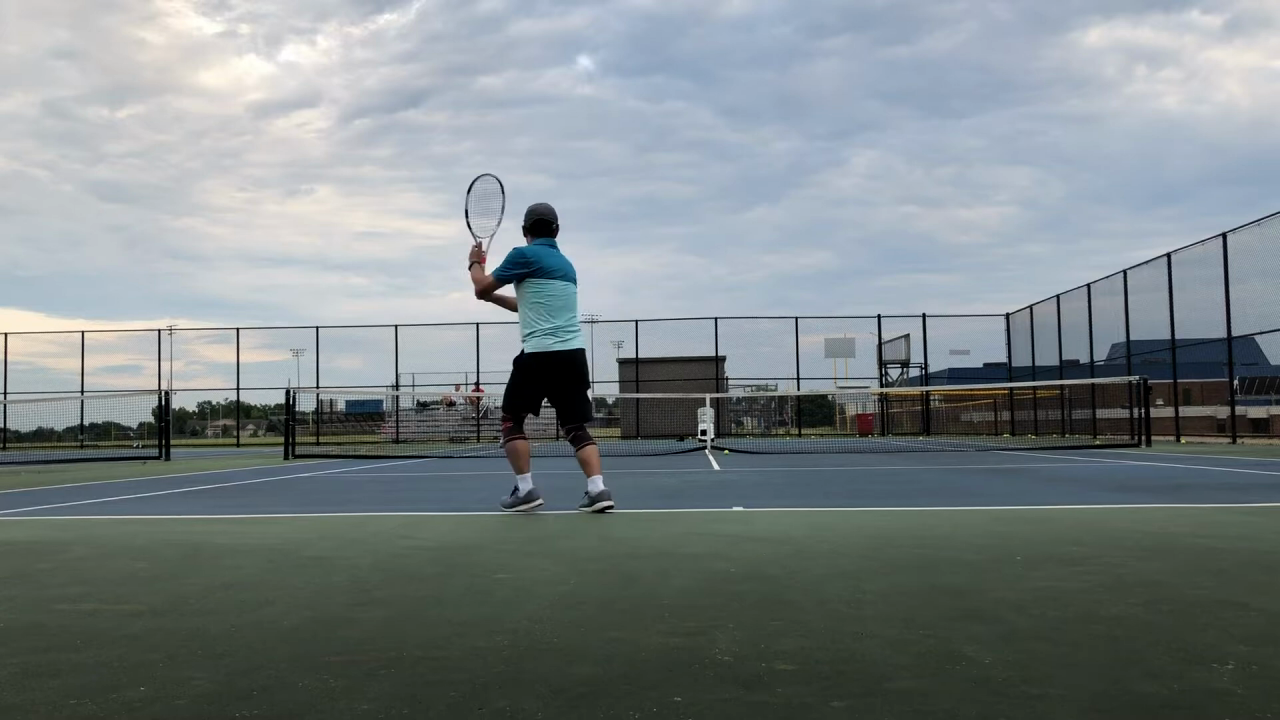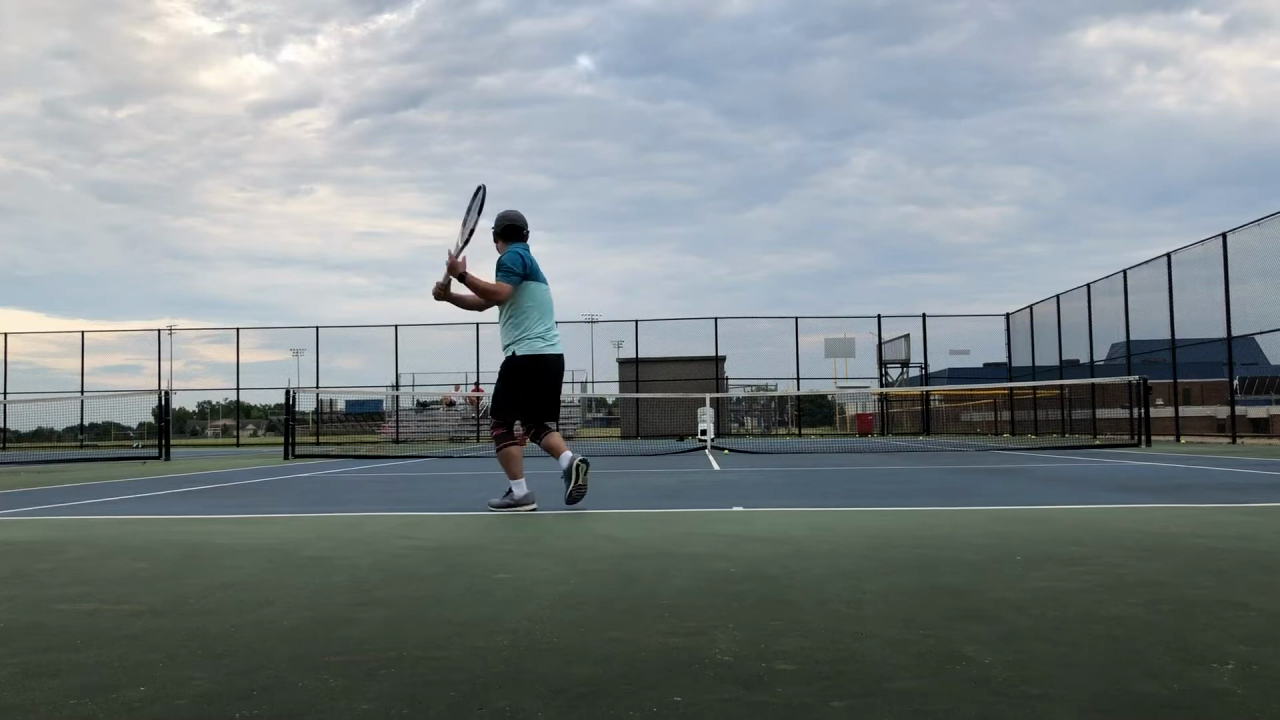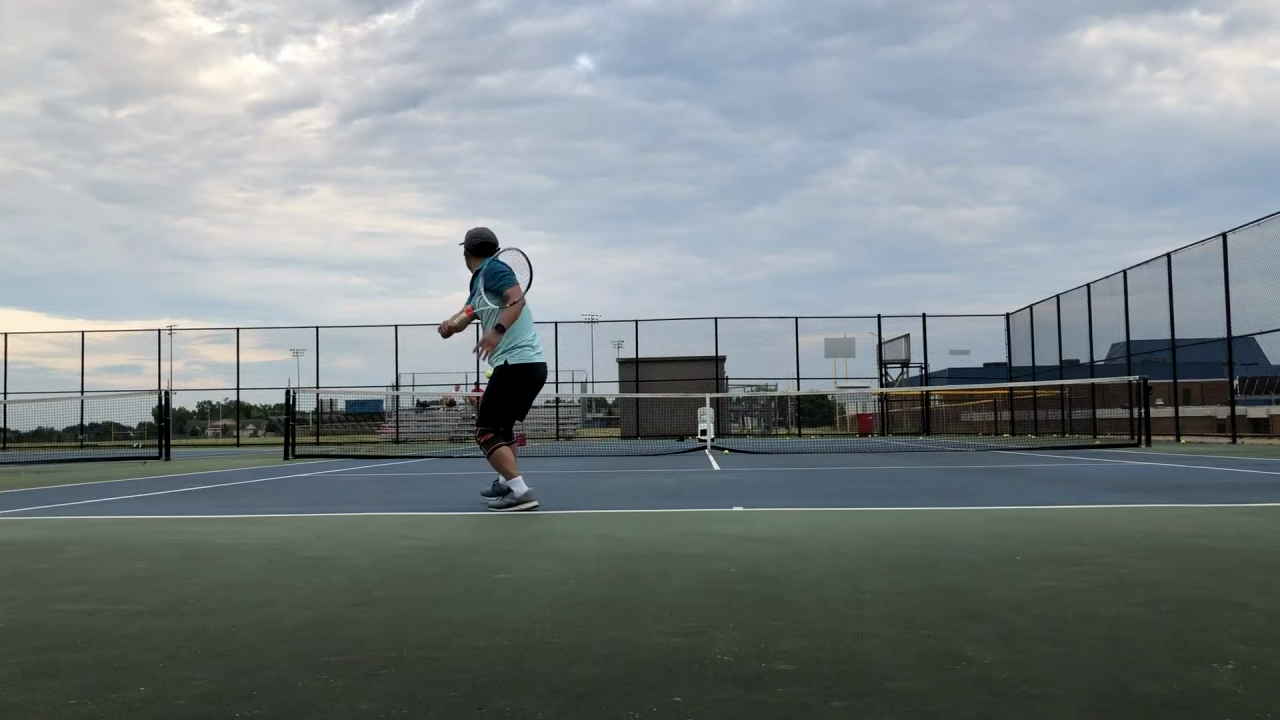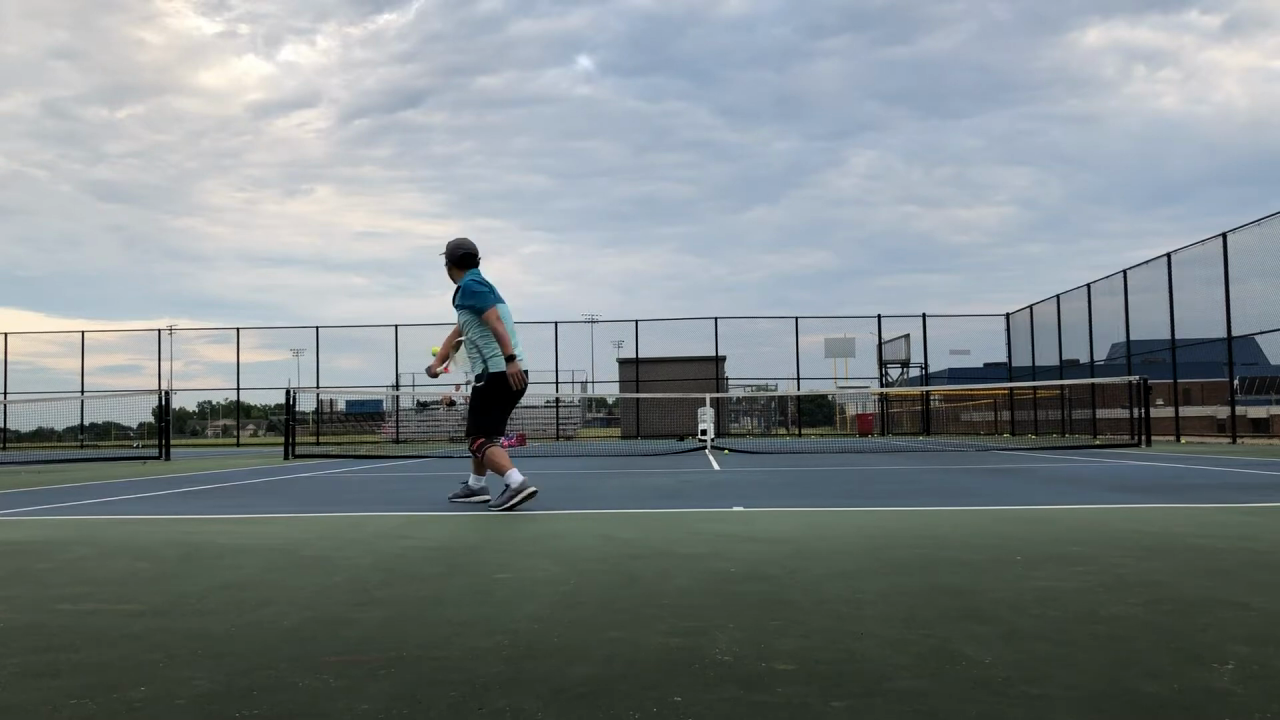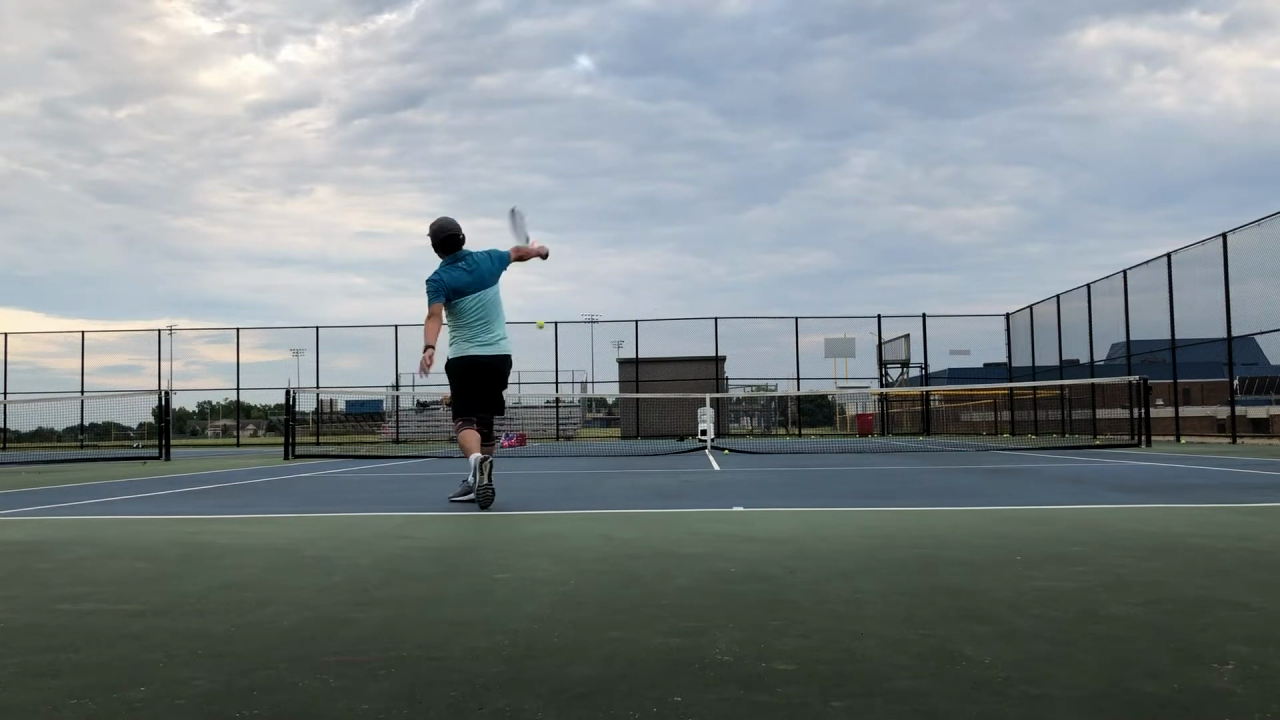
dt=0.2s
person 1, frame 1
left shoulder: (524, 254)
right shoulder: (564, 263)
left elbow: (486, 285)
left wrist: (476, 264)
right wrist: (492, 298)
left hip: (540, 354)
right hip: (573, 353)
left knee: (512, 419)
right knee: (576, 427)
left ankle: (525, 490)
right ankle: (598, 490)
person 1, frame 2
left shoulder: (513, 257)
right shoulder: (521, 261)
left elbow: (499, 295)
right elbow: (484, 301)
left wrist: (463, 275)
right wrist: (448, 293)
left hip: (527, 357)
right hip: (550, 356)
left knee: (501, 424)
right knee: (537, 424)
left ankle: (520, 493)
right ankle: (569, 461)
person 1, frame 3
left shoulder: (493, 269)
right shoulder: (480, 282)
left elbow: (516, 299)
right elbow: (465, 316)
left wrist: (496, 332)
right wrist: (450, 326)
left hip: (517, 365)
right hip: (530, 365)
left knee: (487, 431)
right knee: (501, 425)
left ankle: (519, 492)
right ankle: (507, 482)
person 1, frame 4
left shoulder: (468, 287)
right shoulder: (478, 284)
left elbow: (496, 322)
right elbow: (457, 332)
left wrist: (511, 359)
right wrist: (438, 360)
left hip: (496, 375)
right hip: (511, 375)
left knee: (482, 439)
right knee: (486, 430)
left ankle: (517, 483)
right ankle: (476, 484)
person 1, frame 5
left shoulder: (438, 279)
right shoulder: (487, 260)
left elbow: (435, 317)
right elbow: (518, 252)
left wrist: (429, 349)
right wrist: (539, 250)
left hip: (464, 360)
right hip: (499, 357)
left knee: (465, 422)
right knee: (485, 421)
left ankle: (477, 461)
right ankle: (479, 484)
